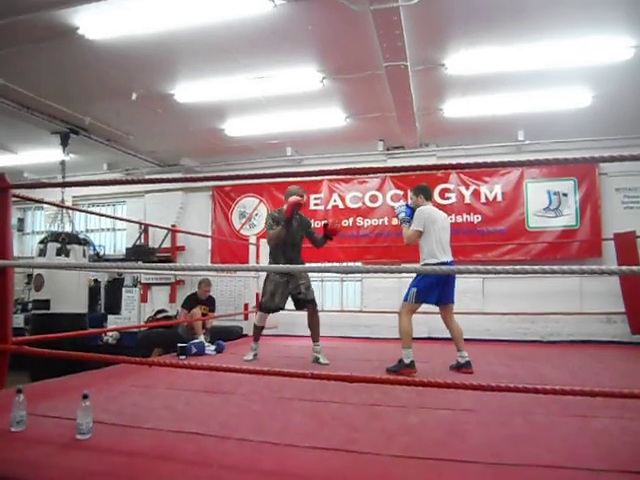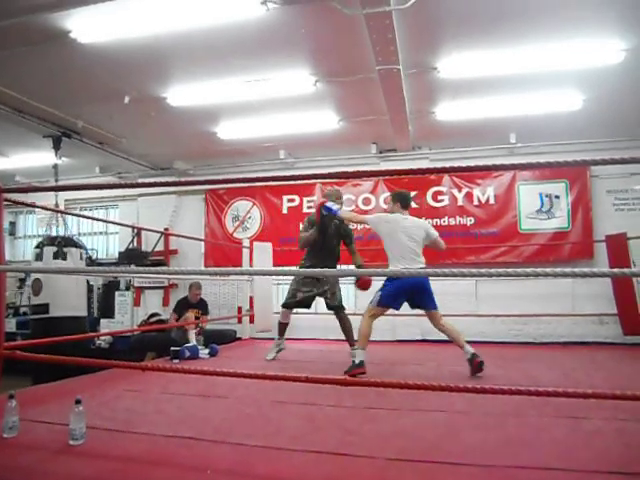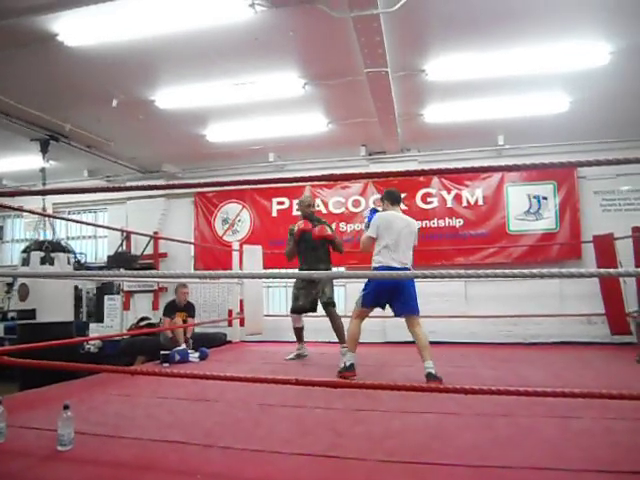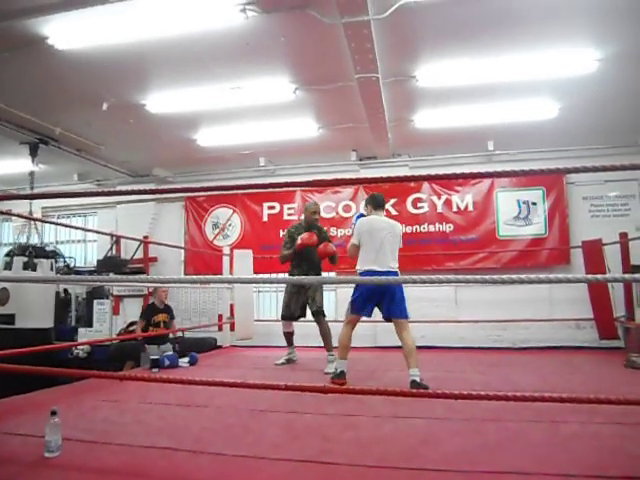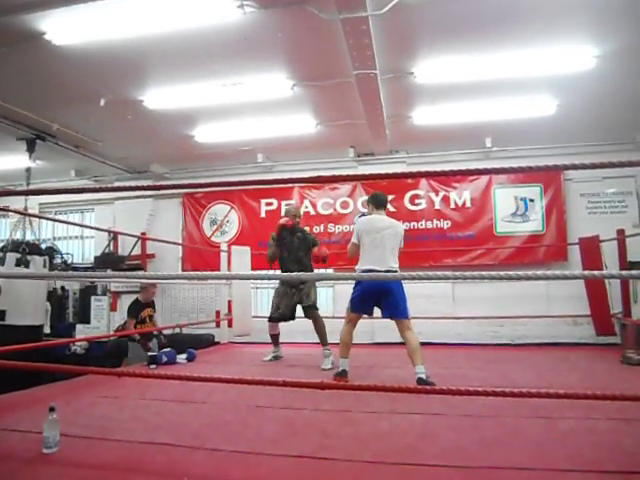
dt=0.5s
person 1, frame 1
left shoulder: (422, 211)
right shoulder: (443, 216)
left elbow: (409, 240)
left wrist: (404, 220)
right wrist: (411, 218)
left hip: (432, 268)
right hip: (447, 267)
left knee: (405, 312)
right knee: (448, 317)
left ankle: (407, 361)
right ankle: (464, 361)
person 1, frame 2
left shoulder: (385, 219)
right shoulder: (422, 224)
left elbow: (355, 218)
right elbow: (441, 246)
left wrist: (336, 210)
left hip: (399, 279)
right hip: (420, 278)
left knee: (369, 316)
right knee: (438, 321)
left ankle: (359, 362)
right ankle: (471, 355)
person 1, frame 3
left shoulder: (381, 217)
right shoulder: (412, 223)
left elbow: (364, 246)
left wrist: (368, 226)
left hip: (381, 274)
right hip: (404, 276)
left knee: (357, 317)
right knee: (415, 326)
left ankle: (349, 365)
right ankle: (430, 371)
person 1, frame 4
left shoulder: (362, 223)
right shoulder: (397, 226)
left elbow: (351, 252)
left hip: (367, 278)
right hip: (391, 278)
left knee: (349, 324)
right knee: (403, 329)
left ankle: (341, 372)
right ankle: (415, 378)
person 1, frame 5
left shoulder: (362, 222)
right shoulder: (398, 226)
left elbow: (351, 252)
left hip: (367, 278)
right hip: (391, 279)
left knee: (349, 322)
right knee: (406, 328)
left ankle: (342, 370)
right ankle: (421, 376)
person 2, frame 1
left shoulder: (303, 220)
right shoulder: (274, 216)
left elbow: (317, 243)
right elbow: (272, 241)
left wrist: (327, 236)
right wrist: (286, 222)
left hip: (297, 270)
right hip: (278, 271)
left knee: (312, 307)
right knee: (264, 310)
left ankle: (317, 351)
right ankle: (254, 348)
person 2, frame 2
left shoulder: (342, 225)
right shoulder: (311, 220)
left elbow: (352, 250)
right elbow: (302, 244)
left wrist: (361, 268)
right wrist: (319, 225)
left knee: (339, 311)
right knee: (287, 307)
left ankle: (354, 350)
right ankle: (279, 343)
person 2, frame 3
left shoulder: (323, 225)
right shoulder: (295, 229)
left elbow: (340, 249)
right elbow: (288, 256)
left wrist: (331, 238)
right wrist: (296, 240)
left knee: (330, 309)
right knee: (296, 312)
left ankle: (345, 349)
right ankle: (301, 348)
person 2, frame 4
left shoulder: (322, 233)
right shoulder: (292, 231)
left elbow: (334, 262)
right elbow: (282, 259)
left wrist: (332, 254)
right wrist: (296, 249)
left knee: (319, 317)
right knee: (286, 317)
left ankle: (331, 358)
right ankle: (291, 353)
person 2, frame 5
left shoulder: (307, 235)
right shoulder: (277, 236)
right elbow: (270, 260)
right wrist: (278, 239)
left hip: (306, 281)
right hip: (287, 283)
left knee: (313, 313)
right knee: (273, 319)
left ankle: (327, 353)
right ankle: (276, 350)
